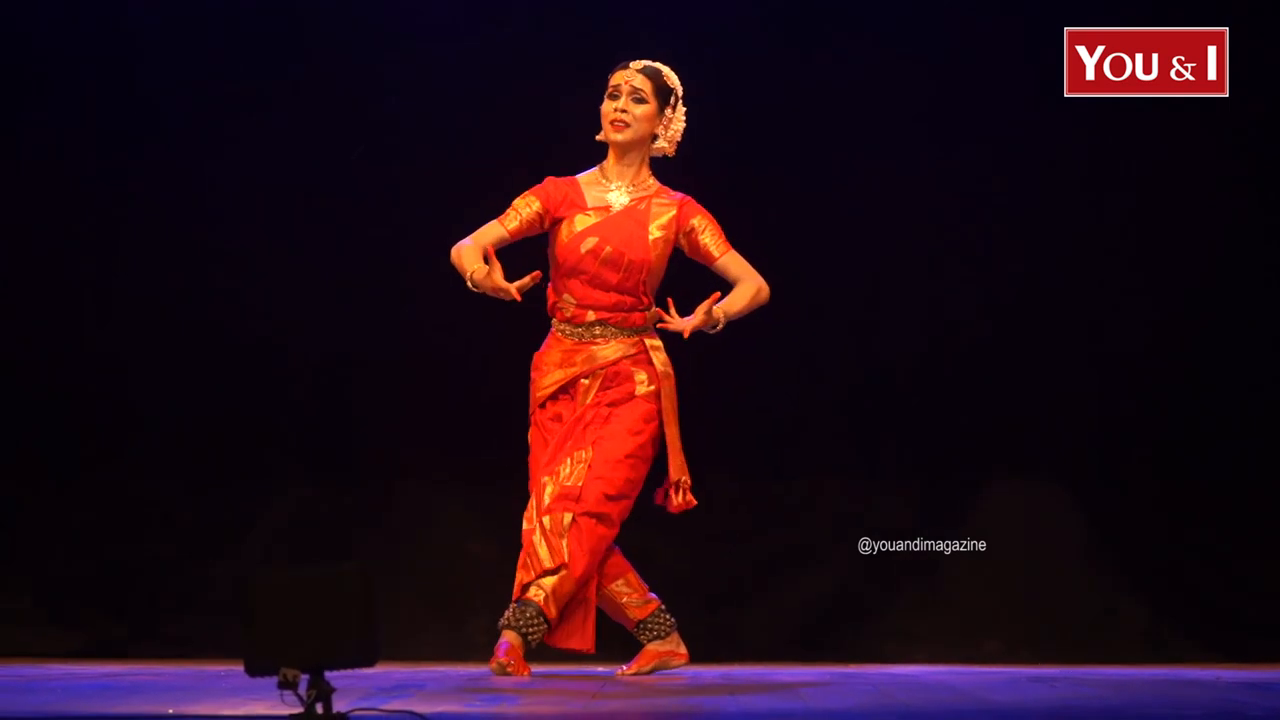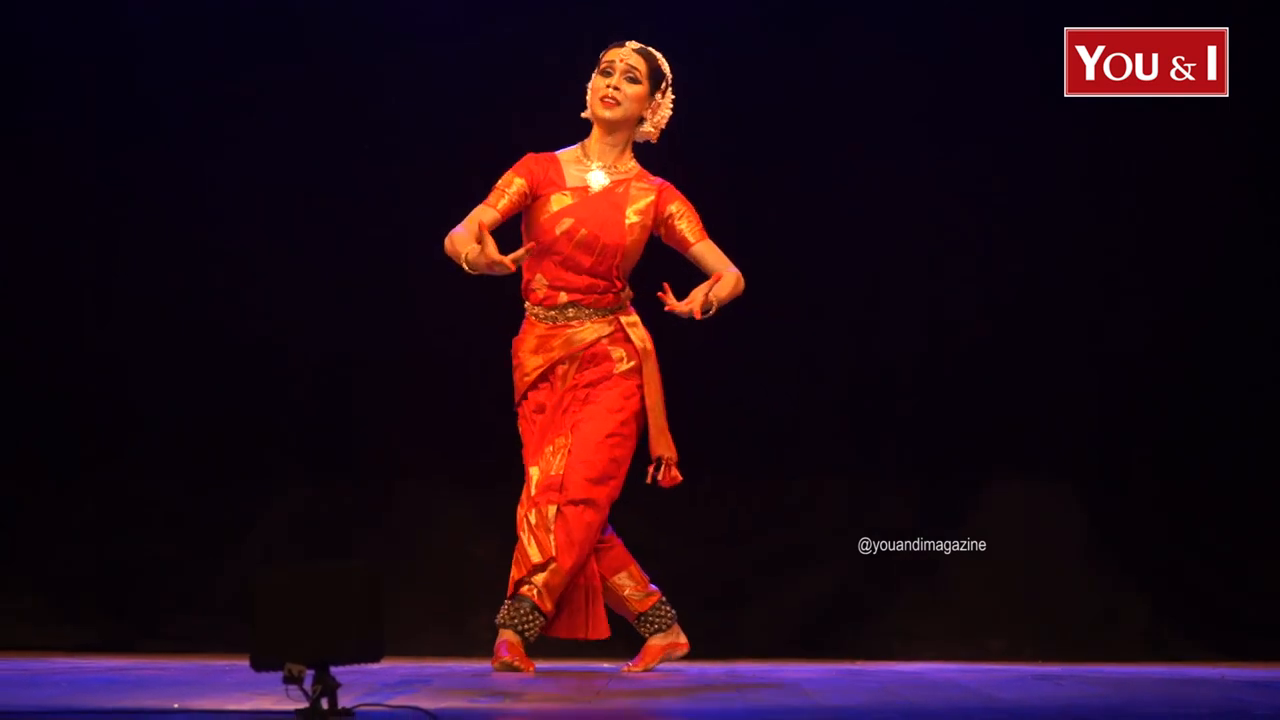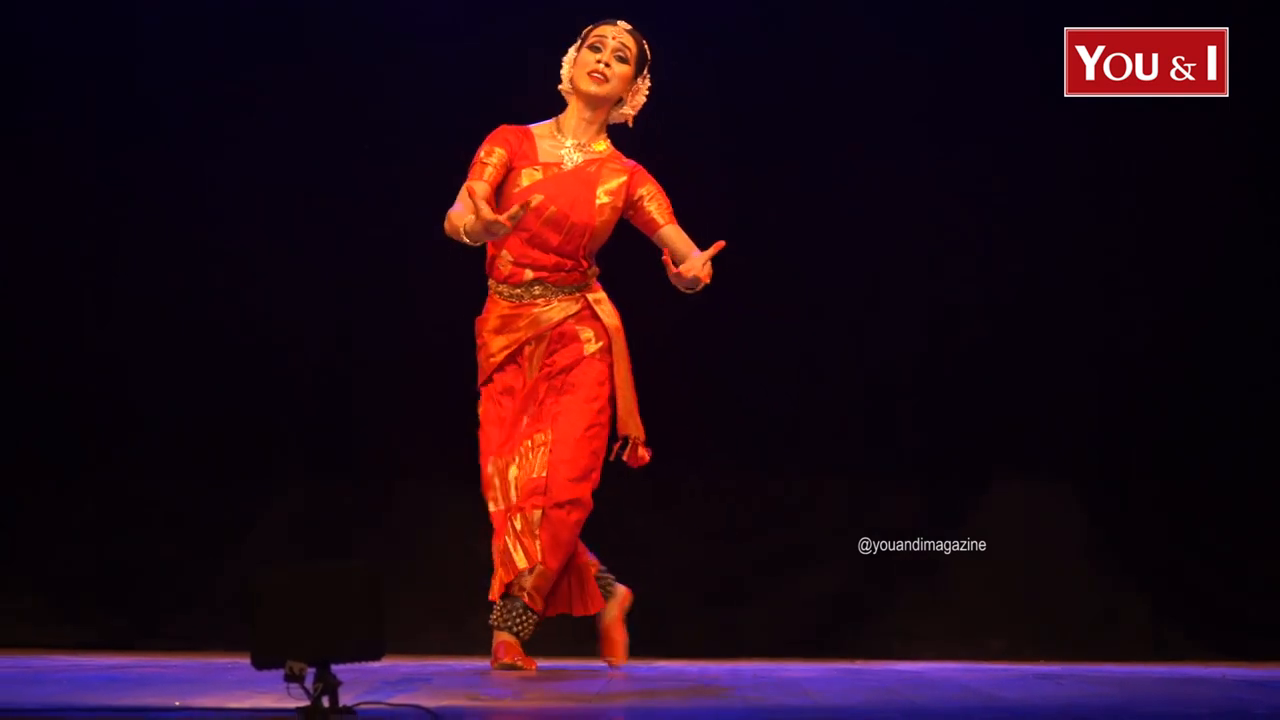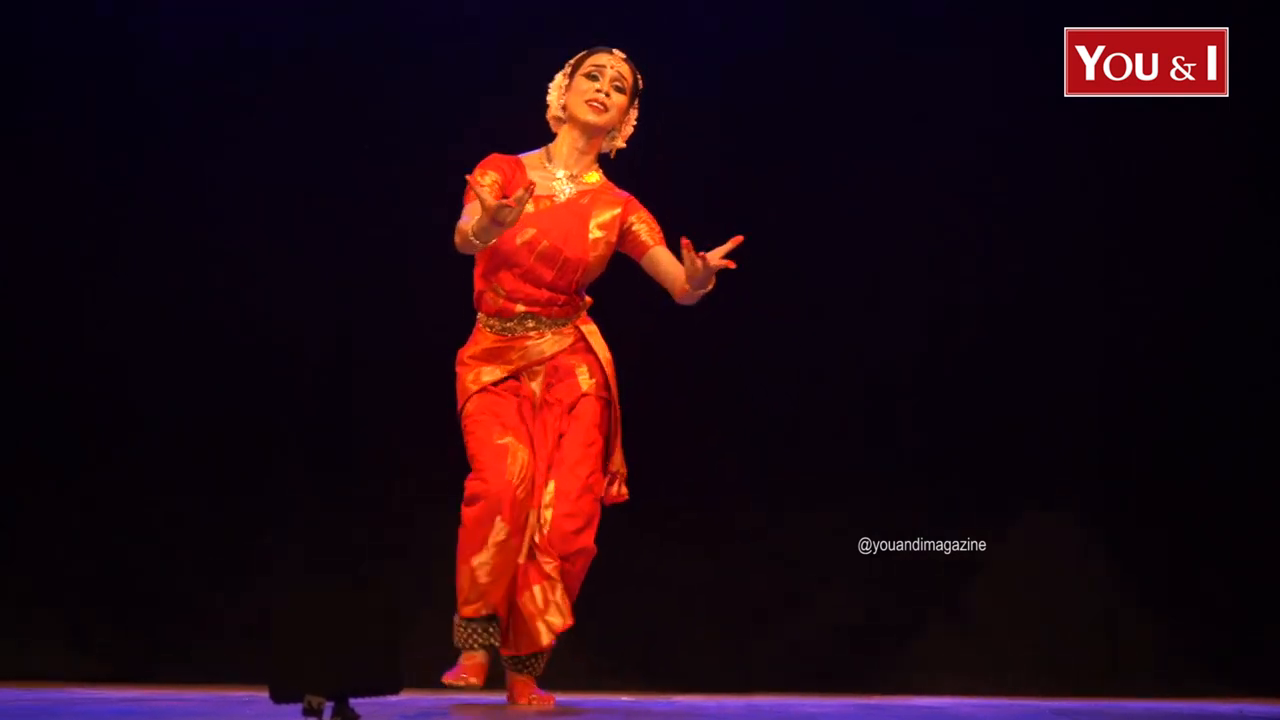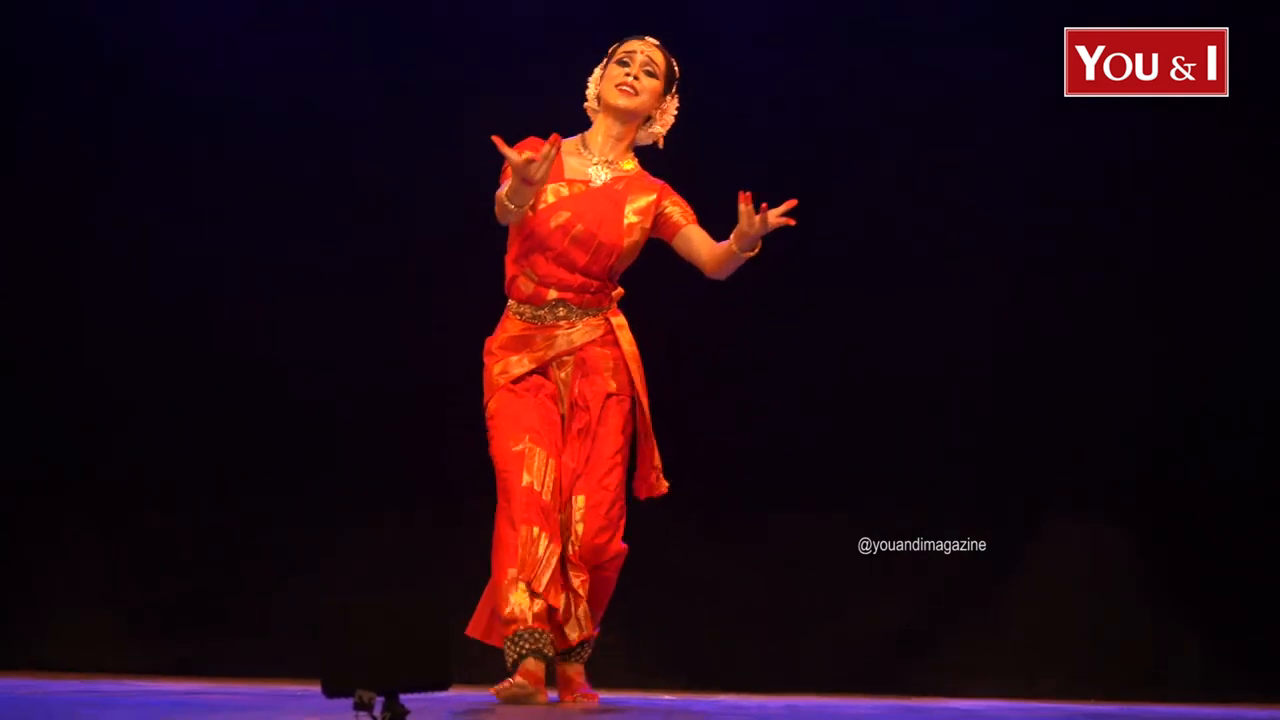
dt=0.2s
person 1, frame 1
left shoulder: (676, 211)
right shoulder: (559, 194)
left elbow: (755, 285)
right elbow: (466, 247)
left wrist: (710, 316)
right wrist: (480, 274)
left hip: (631, 376)
right hip: (561, 372)
left knee: (584, 502)
right knee: (564, 515)
left ankle: (518, 630)
right ankle: (662, 636)
person 1, frame 2
left shoulder: (655, 196)
right shoulder: (538, 170)
left elbow: (731, 275)
right elbow: (460, 233)
left wrist: (703, 300)
right wrist: (476, 253)
left hip: (610, 355)
right hip: (540, 356)
left knee: (573, 492)
right knee: (564, 505)
left ankle: (514, 628)
right ankle: (662, 628)
person 1, frame 3
left shoulder: (626, 176)
right shoulder: (510, 142)
left elbow: (693, 257)
right elbow: (457, 216)
left wrist: (692, 272)
right wrist: (480, 228)
left hip: (579, 334)
right hip: (506, 333)
left knee: (557, 485)
right knee: (511, 484)
left ankle: (511, 625)
right ankle: (604, 594)
person 1, frame 4
left shoulder: (618, 207)
right shoulder: (501, 171)
left elbow: (683, 287)
right elbow: (464, 237)
left wrist: (701, 274)
right wrist: (489, 227)
left hip: (570, 365)
right hip: (492, 361)
left knee: (563, 526)
right knee: (503, 484)
left ankle: (522, 663)
right ankle: (476, 642)
person 1, frame 5
left shoulder: (651, 195)
right shoulder: (537, 156)
left elbow: (715, 263)
right elbow: (503, 212)
left wrist: (745, 238)
right wrist: (522, 191)
left hip: (596, 355)
right hip: (519, 352)
left knee: (593, 521)
right knee: (529, 490)
left ankle: (570, 656)
right ankle: (527, 661)
